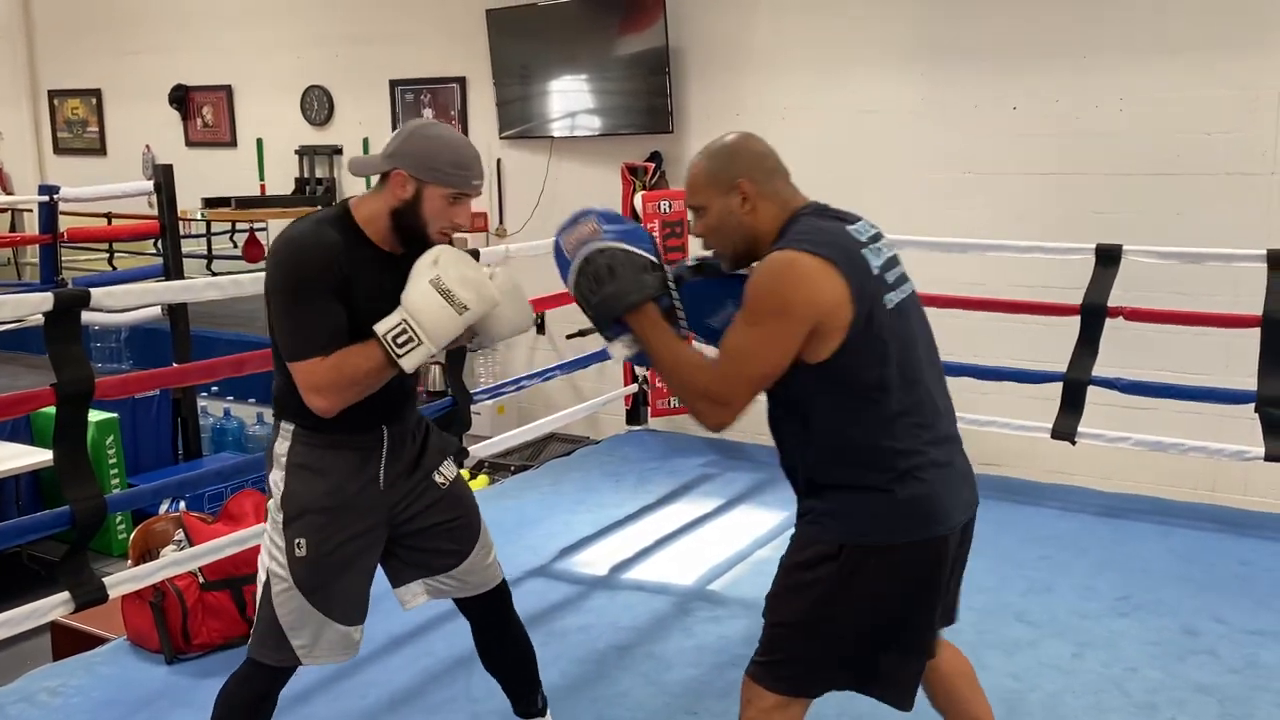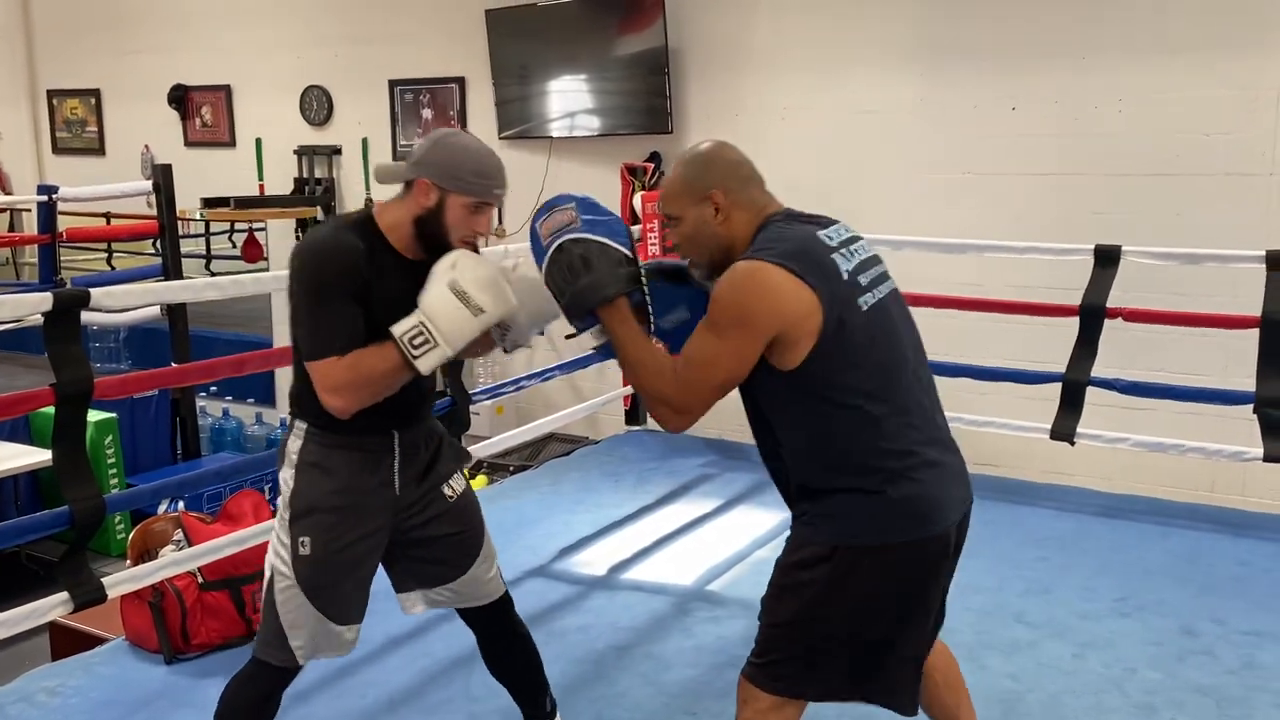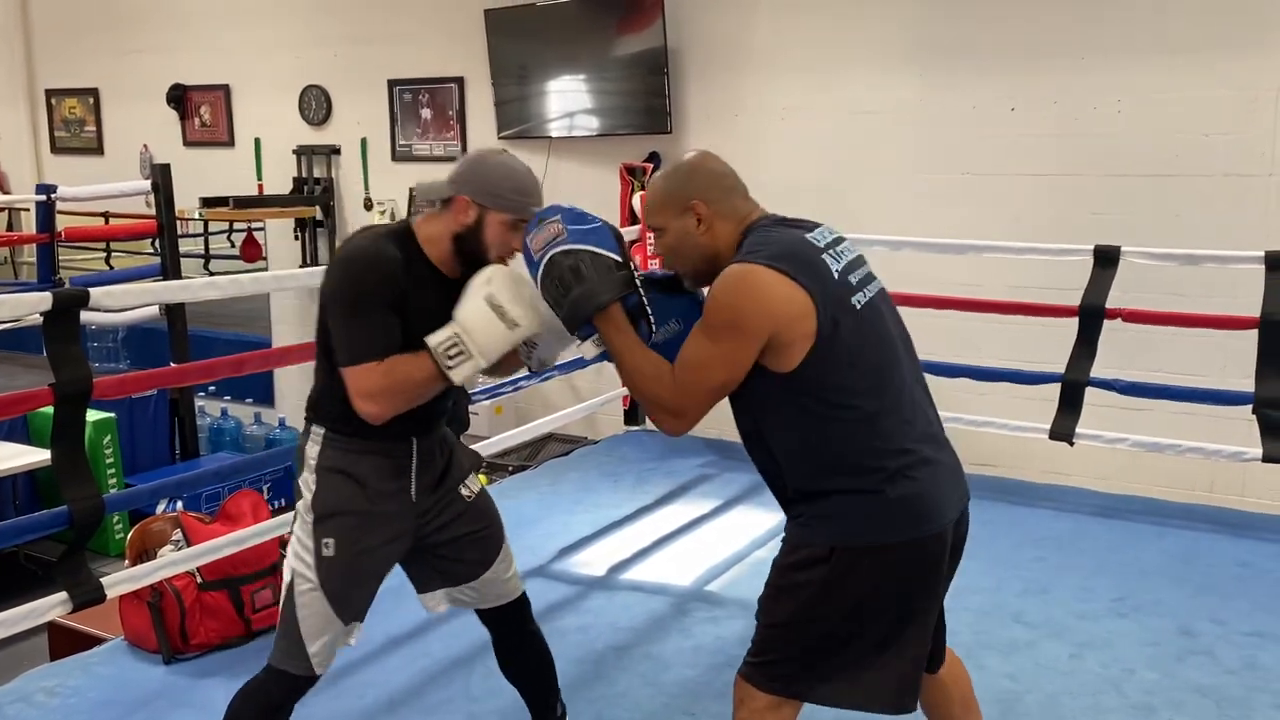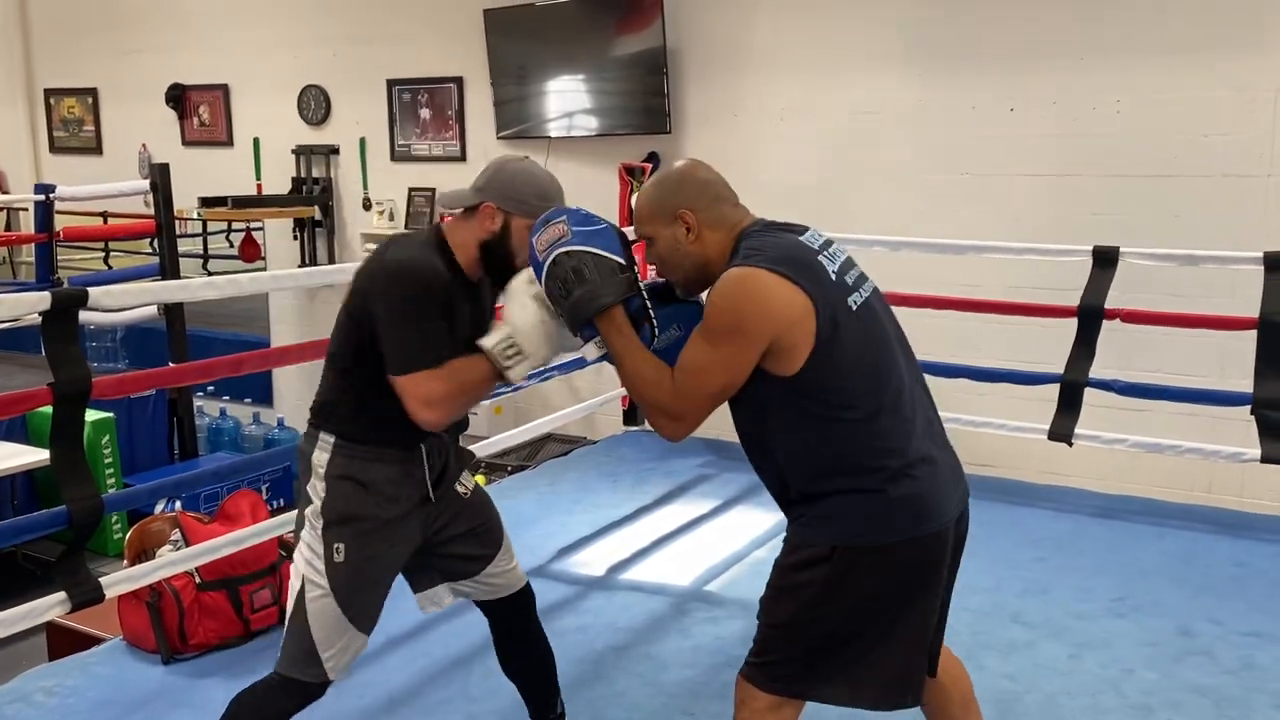
dt=0.1s
person 1, frame 1
left shoulder: (421, 243)
right shoulder: (309, 250)
right elbow: (323, 392)
left wrist: (478, 319)
right wrist: (417, 325)
left hip: (408, 448)
right hip: (323, 466)
left knee: (490, 599)
right knee: (275, 657)
person 1, frame 2
left shoulder: (448, 254)
right shoulder: (333, 254)
left elbow: (477, 344)
right elbow: (341, 393)
left wrist: (516, 320)
right wrist: (435, 325)
left hip: (420, 453)
right hip: (334, 467)
left knee: (493, 609)
right knee: (279, 657)
person 1, frame 3
left shoulder: (469, 266)
right shoulder: (369, 264)
left elbow: (493, 362)
right elbow: (374, 398)
left wrist: (535, 338)
right wrist: (466, 338)
left hip: (433, 460)
right hip: (351, 473)
left knee: (510, 609)
right knee: (296, 666)
person 1, frame 4
left shoulder: (464, 270)
right shoulder: (415, 271)
left elbow: (451, 369)
right elbow: (432, 405)
left wrist: (532, 336)
right wrist: (518, 342)
left hip: (429, 464)
right hip: (355, 475)
left knee: (514, 602)
right knee: (303, 674)
person 2, frame 1
left shoulder: (793, 269)
right shoulder: (850, 234)
left elbow: (715, 405)
left wrist: (637, 307)
left hip: (871, 517)
right hip: (939, 496)
right knee: (919, 643)
person 2, frame 2
left shoulder: (757, 279)
right shoulder: (827, 238)
left elbow: (676, 405)
left wrist: (607, 301)
left hip: (867, 521)
right hip: (938, 494)
right knee: (911, 641)
person 2, frame 3
left shoulder: (750, 282)
right shoulder: (813, 242)
left elbow: (674, 409)
left wrist: (605, 309)
right wrist: (680, 323)
left hip: (864, 521)
right hip: (934, 494)
right knee: (921, 645)
person 2, frame 4
left shoulder: (748, 287)
right shoulder: (798, 245)
left elbow: (673, 414)
left wrist: (604, 310)
right wrist: (665, 327)
left hip: (864, 521)
right hip: (932, 494)
right knee: (922, 650)
